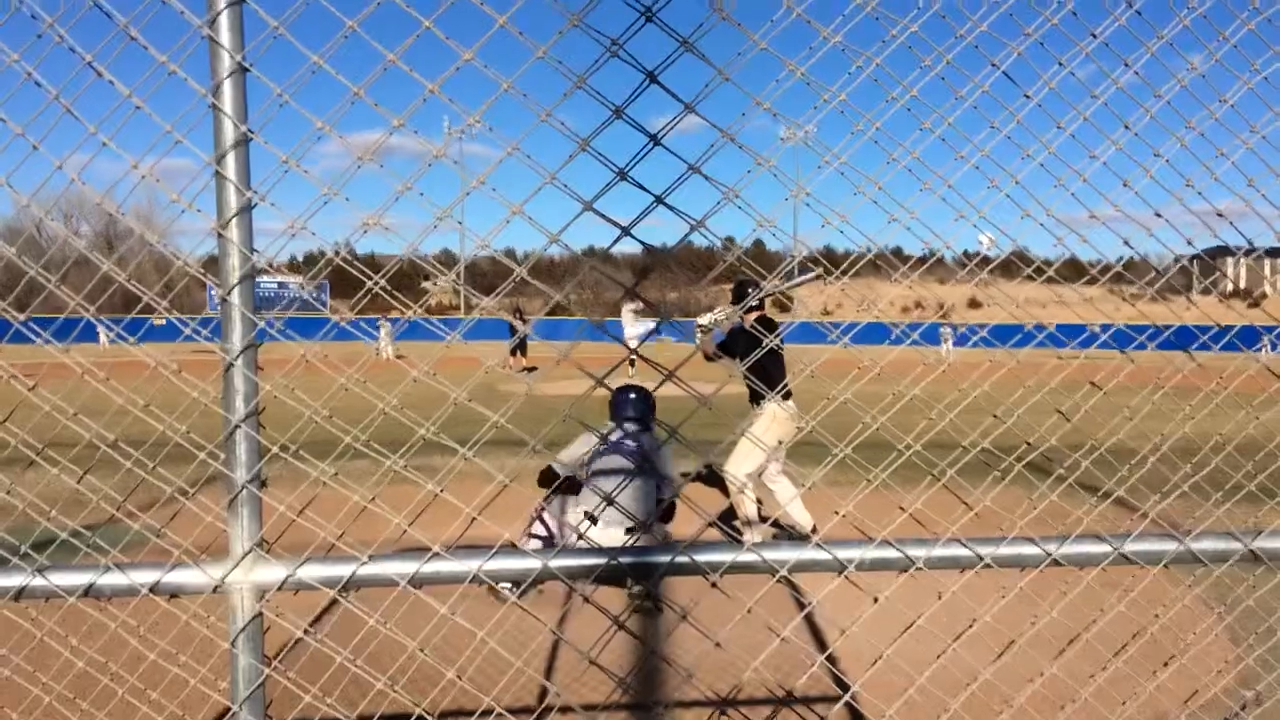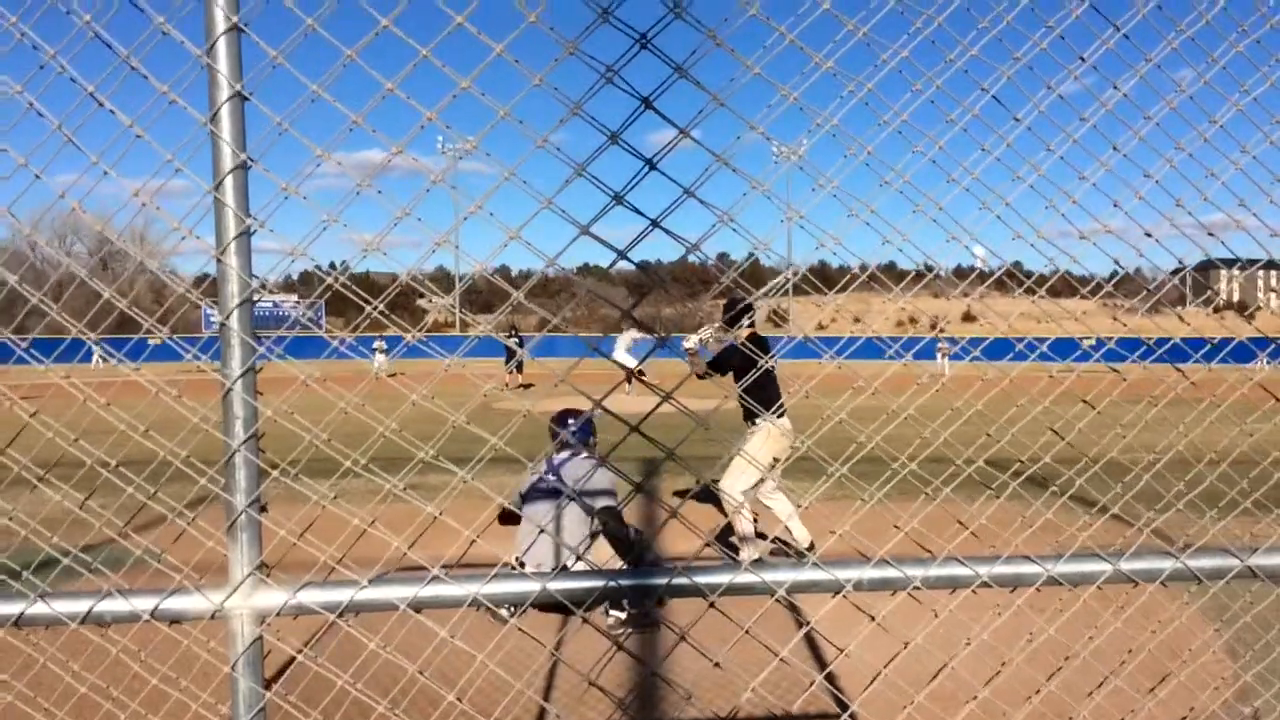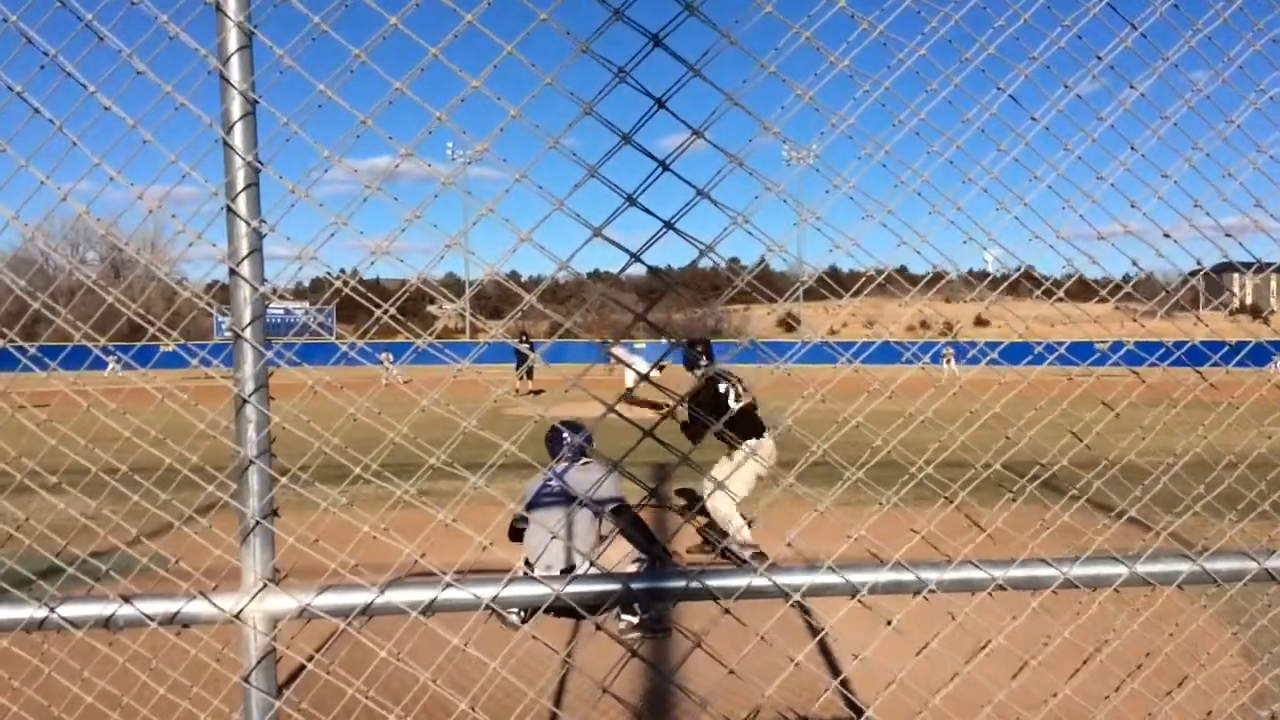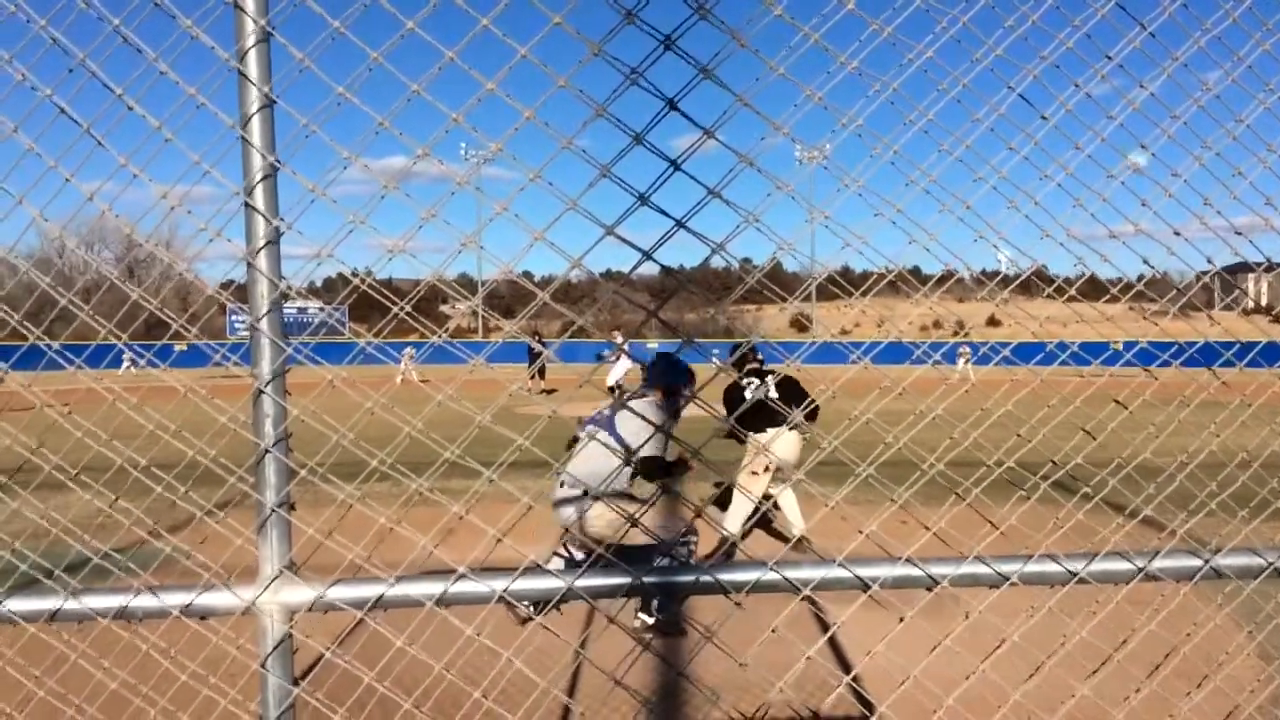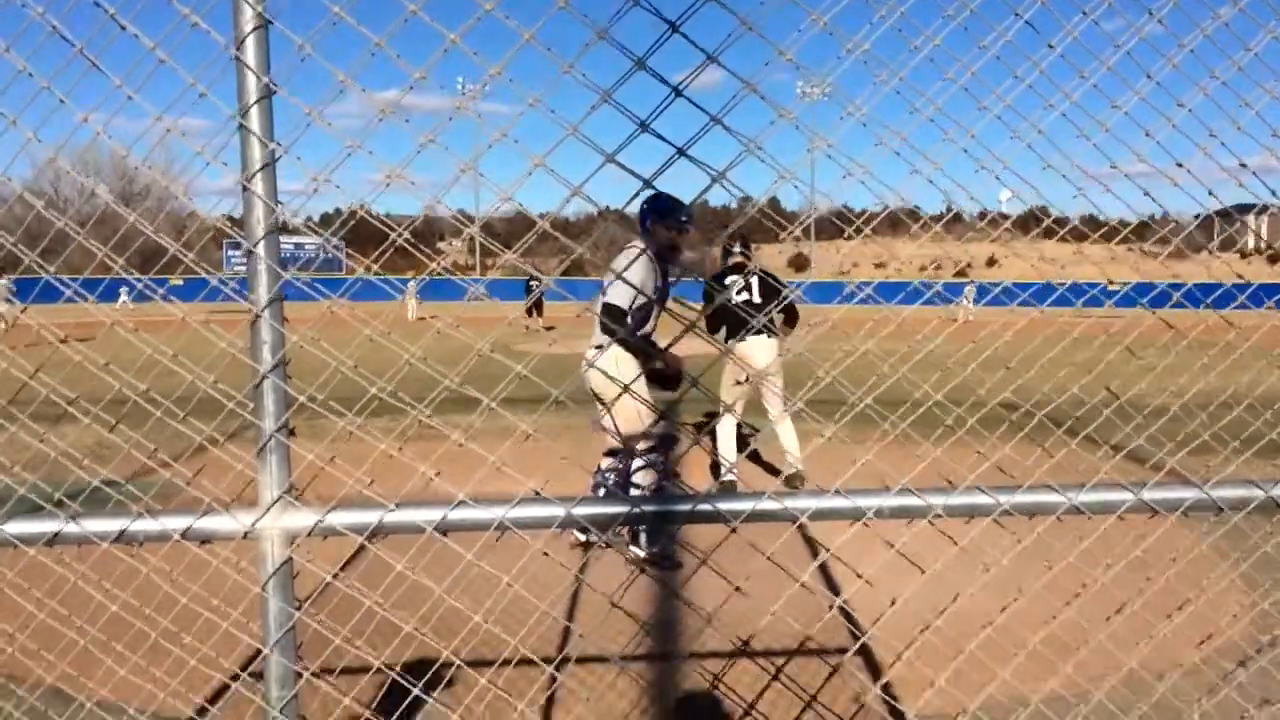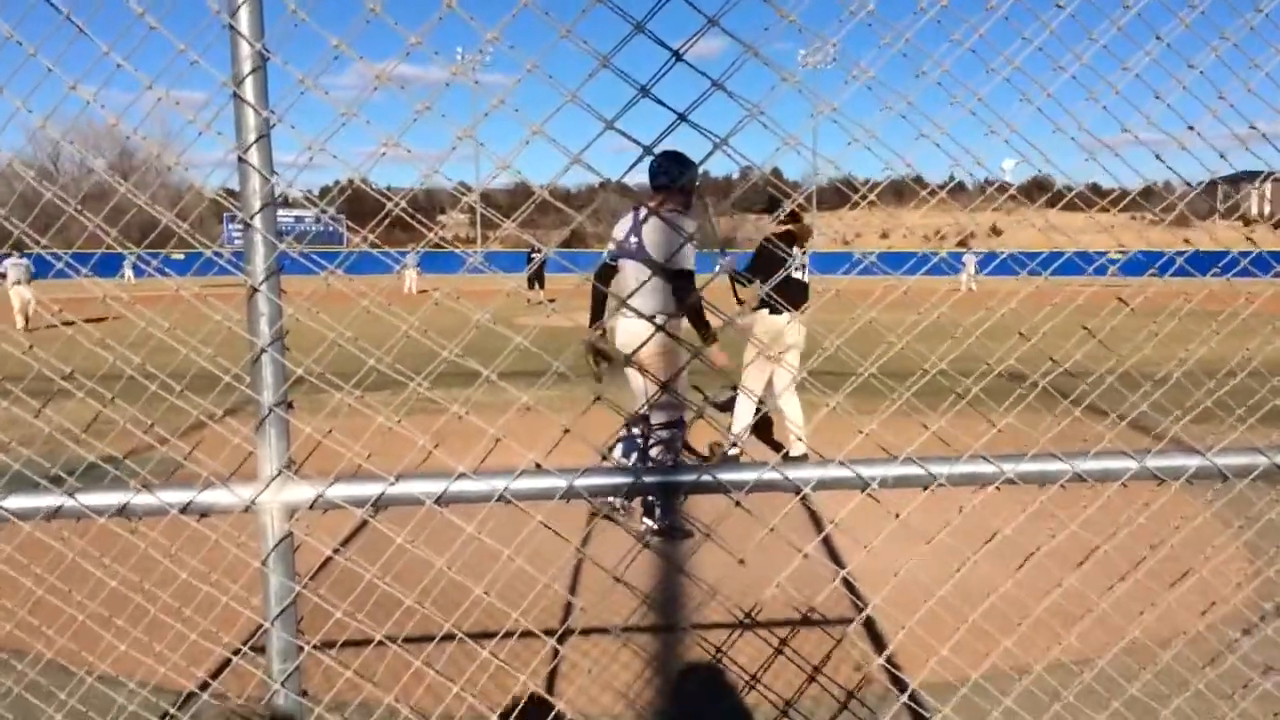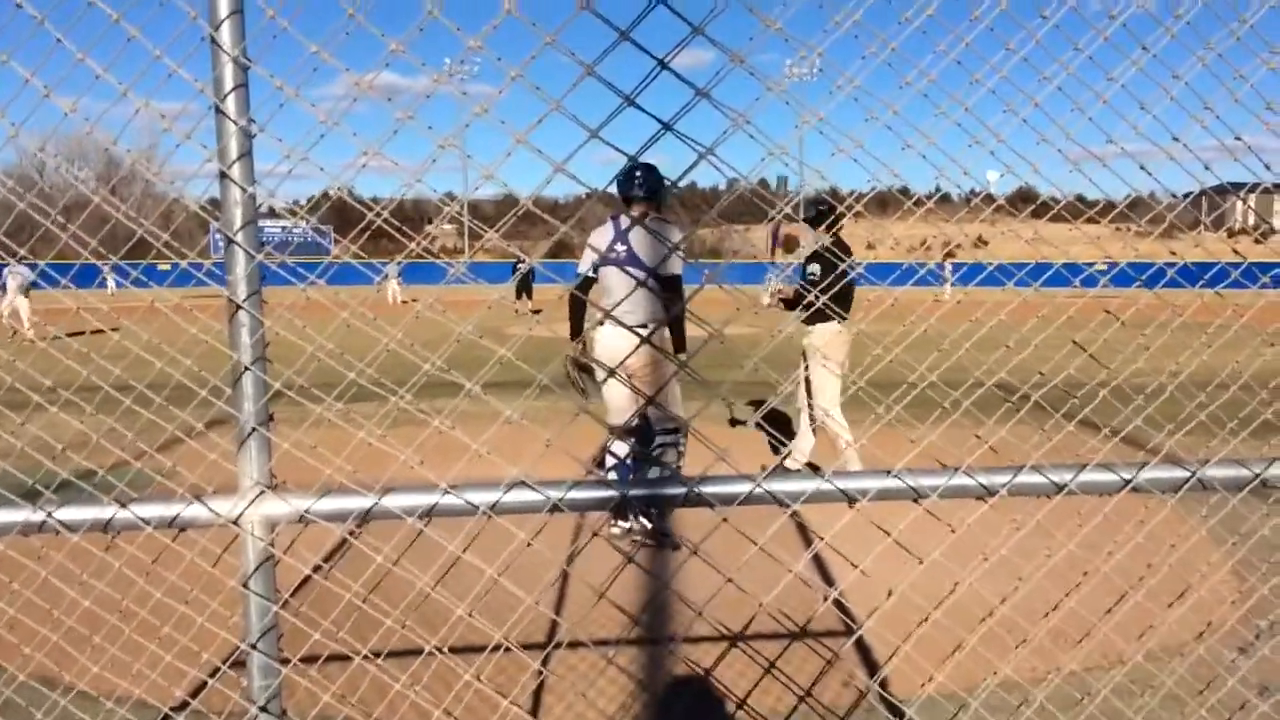
dt=0.7s
person 1, frame 1
left shoulder: (594, 437)
right shoulder: (661, 450)
left elbow: (546, 479)
right elbow: (666, 513)
left hip: (585, 536)
right hip: (633, 545)
left knee: (552, 505)
right knee: (658, 530)
left ankle: (514, 582)
right ankle: (642, 584)
person 1, frame 2
left shoulder: (536, 472)
right shoulder: (596, 470)
left elbow: (505, 517)
right elbow: (611, 524)
right knee: (630, 537)
left ankle: (509, 602)
right ankle: (621, 612)
person 1, frame 3
left shoulder: (538, 481)
right shoulder: (597, 473)
left elbow: (515, 532)
right elbow: (625, 519)
right wrist: (666, 555)
right knee: (643, 543)
left ankle: (519, 607)
right ankle: (635, 616)
person 1, frame 4
left shoulder: (620, 404)
right shoulder: (655, 411)
left elbow: (577, 443)
right elbow: (646, 468)
right wrist: (680, 464)
left hip: (566, 500)
right hip: (597, 503)
left knee: (581, 544)
right knee: (679, 534)
left ankle: (531, 600)
right ankle: (655, 616)
person 1, frame 5
left shoulder: (653, 262)
right shoulder: (638, 260)
right elbow: (611, 321)
left wrist: (655, 357)
right wrist: (657, 356)
left hip: (613, 363)
right hip: (616, 364)
left knee: (622, 447)
right knee: (651, 446)
left ankle: (592, 526)
right ankle: (644, 542)
person 1, frame 6
left shoulder: (629, 221)
right shoulder: (679, 224)
left elbow: (601, 278)
right elbow: (684, 289)
left wrist: (595, 326)
right wrist: (709, 342)
left hip: (626, 328)
right hip: (659, 332)
left knee: (644, 414)
right knee: (666, 423)
right ankle: (657, 513)
person 1, frame 7
left shoulder: (601, 234)
right shoulder: (666, 232)
left elbow: (578, 291)
right elbow: (672, 297)
left wrist: (576, 339)
right wrist: (680, 350)
left hip: (607, 340)
right hip: (648, 342)
left knee: (621, 430)
right knee: (669, 428)
left ankle: (622, 515)
right ankle: (649, 513)
person 2, frame 1
left shoulder: (767, 327)
right shoulder: (745, 333)
left elbow: (741, 343)
right elbow: (712, 353)
left wrist: (726, 326)
right wrist: (705, 332)
left hip: (775, 412)
right hip: (768, 411)
left knee: (736, 471)
right knee: (771, 472)
left ankle: (753, 538)
right ankle: (804, 527)
person 2, frame 2
left shoulder: (754, 345)
right shoulder: (747, 347)
left elbow: (712, 369)
right elbow: (707, 370)
left wrist: (699, 348)
right wrist: (694, 352)
left hip: (769, 430)
right hip: (767, 429)
left knee: (730, 488)
right knee: (767, 489)
left ankle: (751, 555)
right ankle: (804, 543)
person 2, frame 3
left shoulder: (700, 393)
right shoulder: (727, 378)
left elbow: (696, 435)
right elbow: (751, 403)
left wrist: (683, 423)
left hip: (752, 449)
right hip: (747, 447)
left knee: (718, 501)
right knee: (713, 486)
left ankle: (754, 555)
person 2, frame 4
left shoulder: (733, 389)
right shoulder: (781, 377)
left elbow: (738, 430)
right elbow: (811, 409)
left wrist: (736, 434)
left hip: (761, 443)
right hip: (791, 442)
left knee: (741, 500)
right knee: (780, 485)
left ankle: (728, 540)
right ankle: (799, 536)
person 2, frame 5
left shoulder: (715, 282)
right shoulder: (767, 278)
left elbow: (713, 328)
right elbow: (791, 315)
left wrist: (712, 314)
left hip: (740, 349)
right hip: (769, 347)
left knee: (728, 416)
right knee: (779, 412)
left ankle: (729, 476)
right ankle: (795, 470)
person 2, frame 6
left shoulder: (773, 242)
right shoulder: (801, 247)
left elbow: (749, 275)
left wrist: (731, 271)
right wrist: (754, 302)
left hip: (772, 320)
right hip: (795, 322)
left knee: (750, 389)
right knee: (786, 388)
left ankle: (732, 450)
right ankle: (798, 450)
person 2, frame 7
left shoulder: (837, 253)
right shoulder: (817, 253)
left elbow: (826, 296)
left wrist: (791, 294)
right wrist: (784, 298)
left hip: (828, 333)
right hip: (815, 333)
left knee: (826, 408)
right knee: (808, 403)
left ankle: (852, 469)
right ankle: (794, 462)
